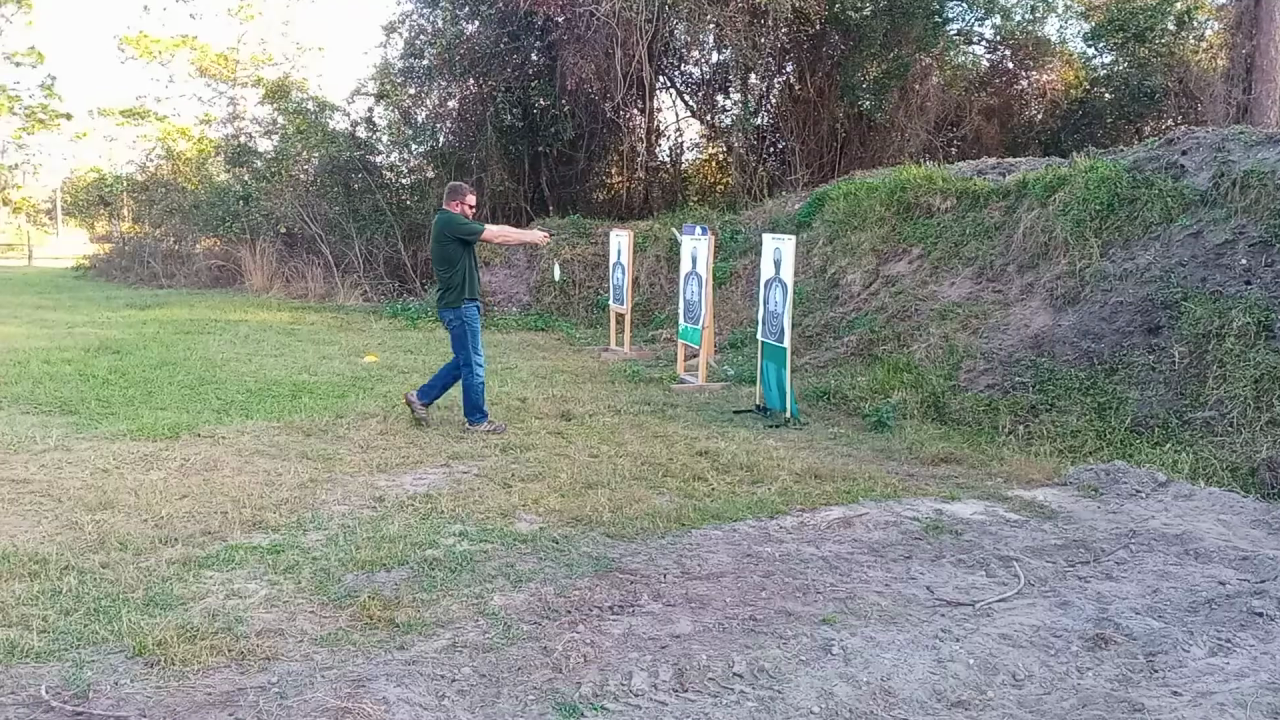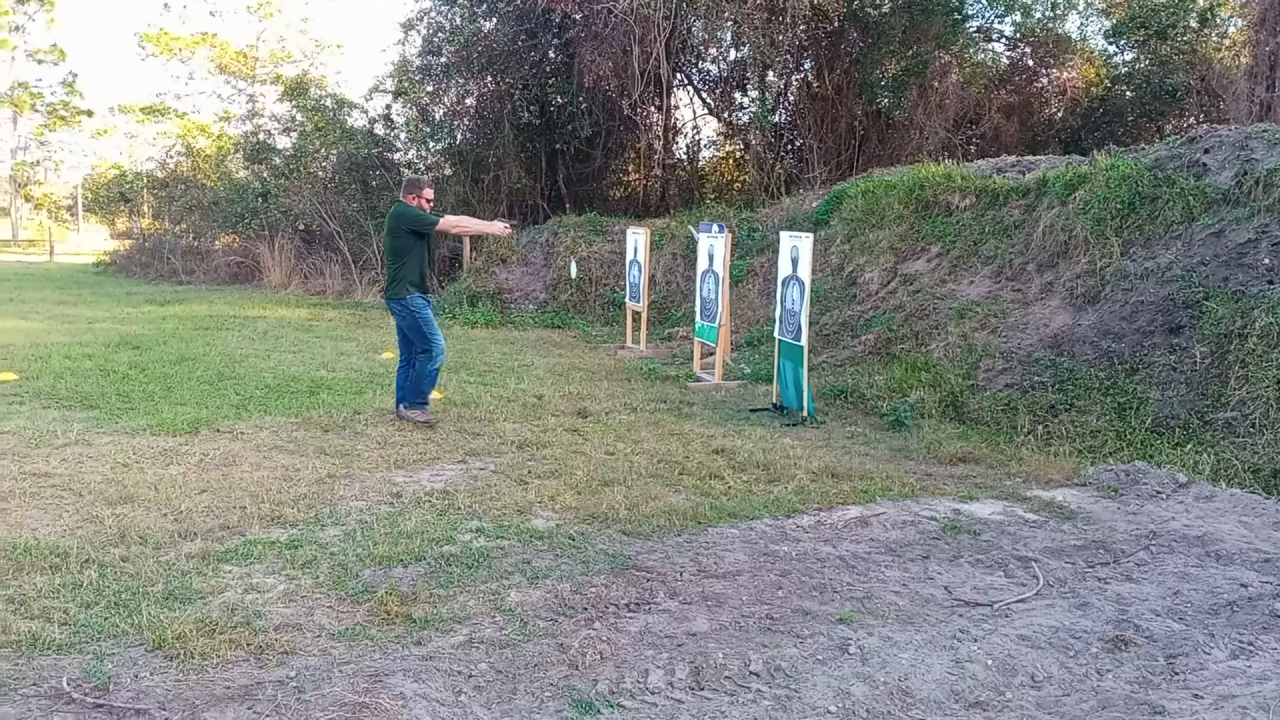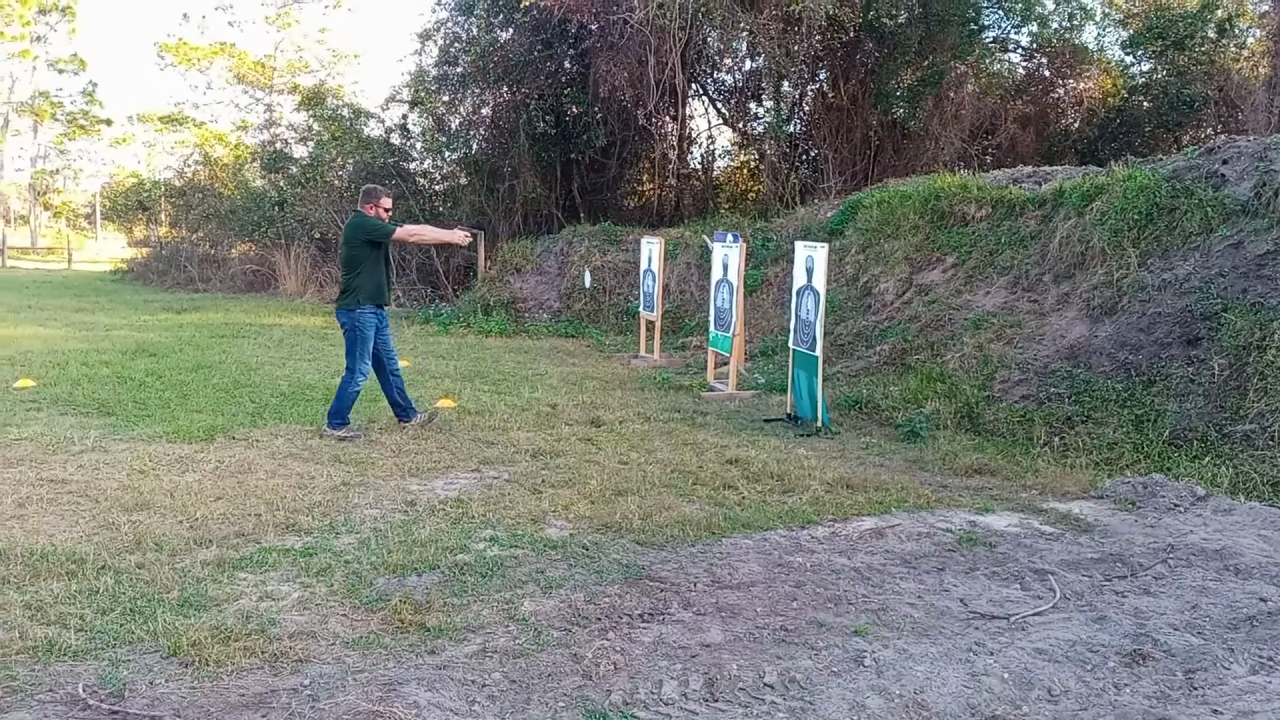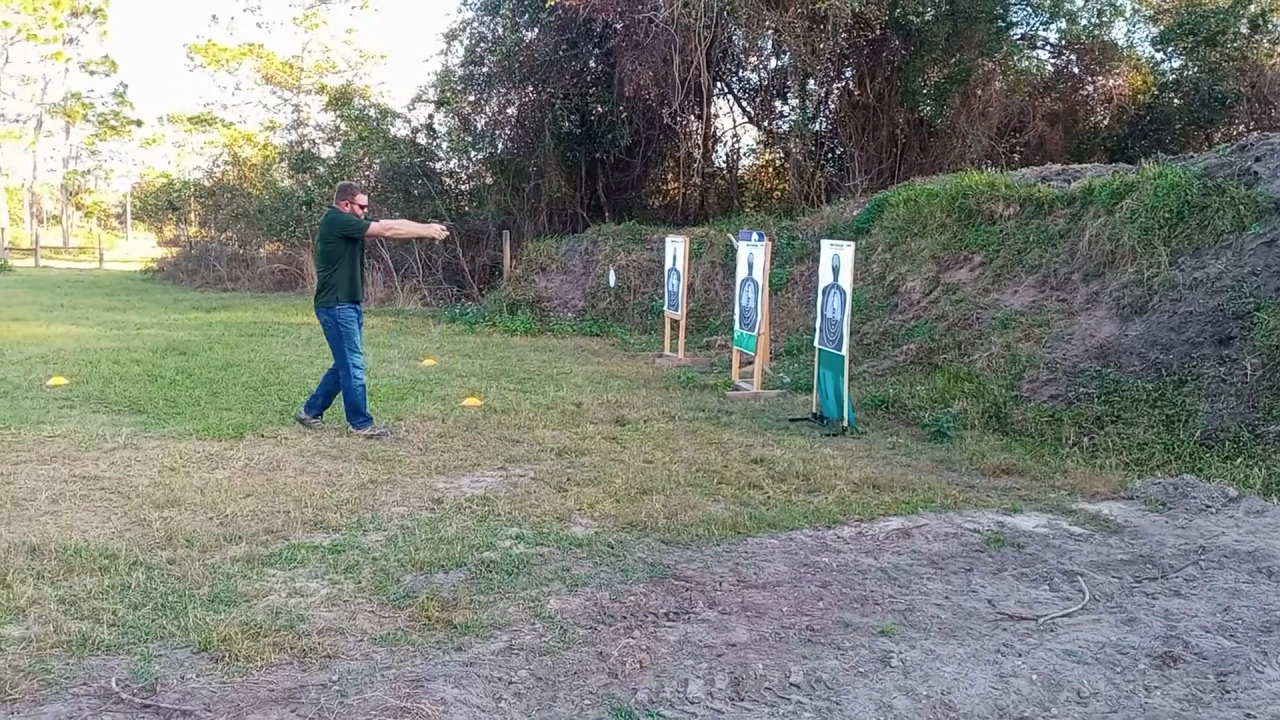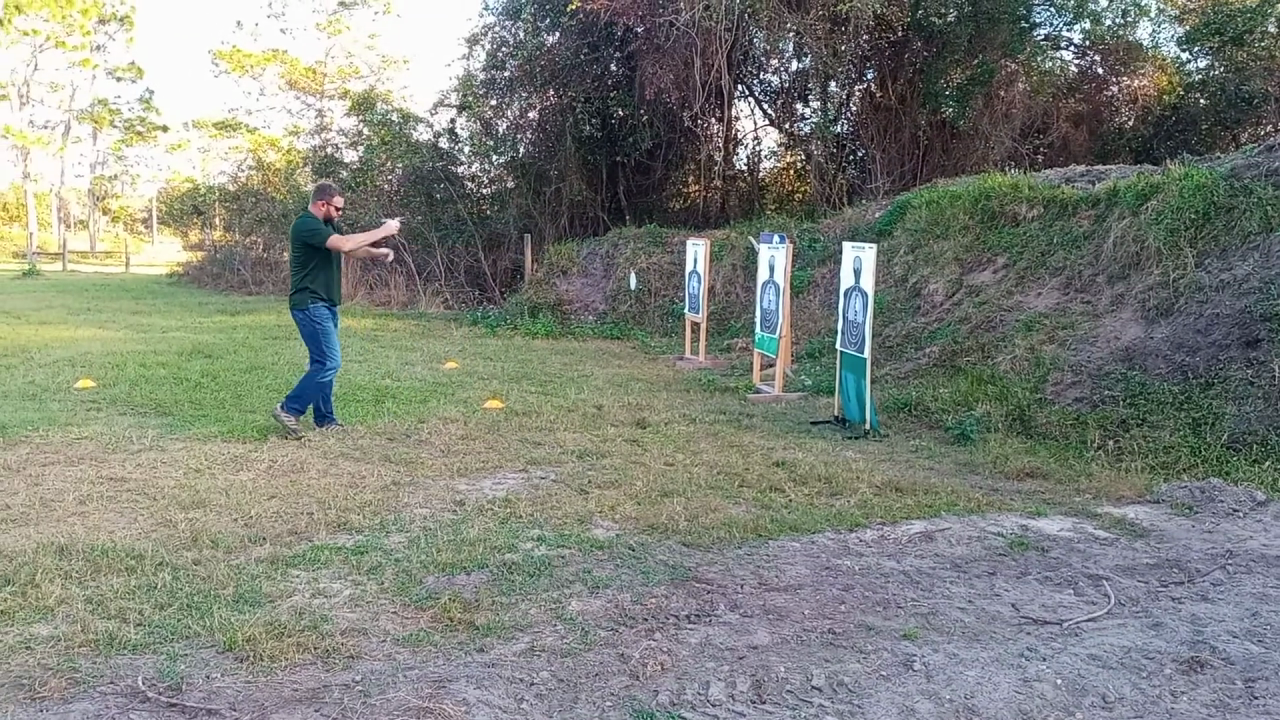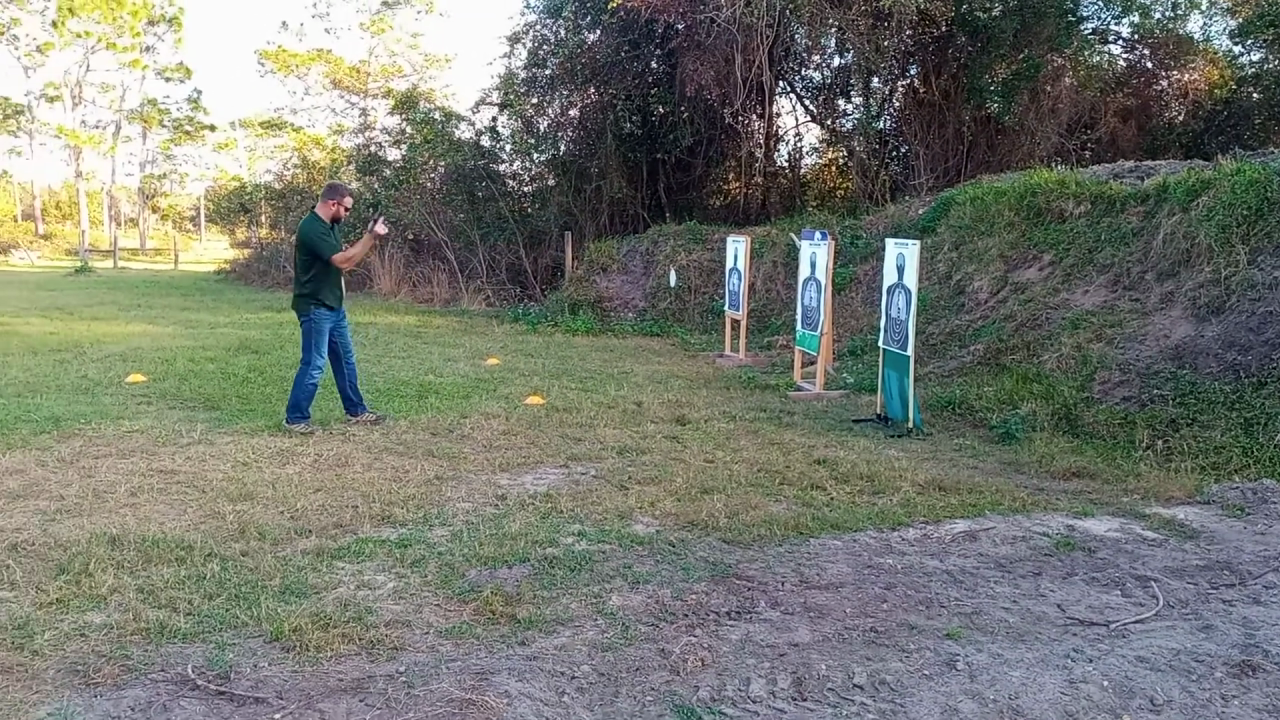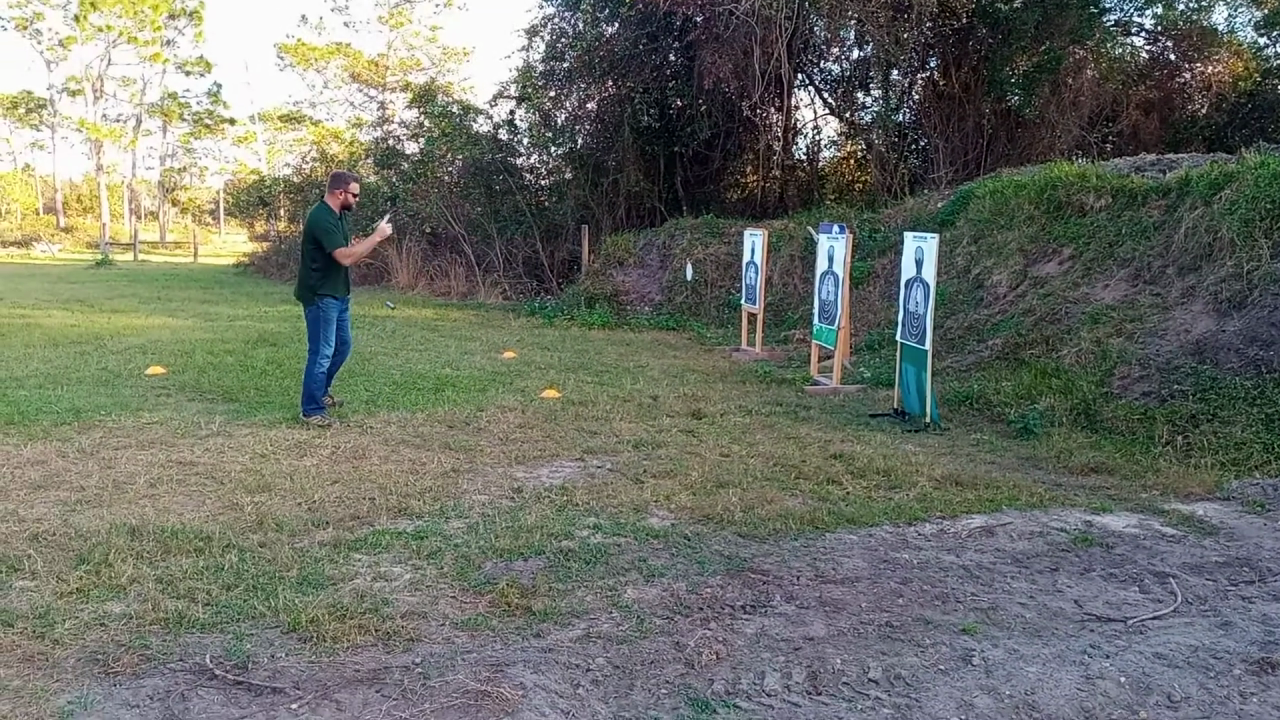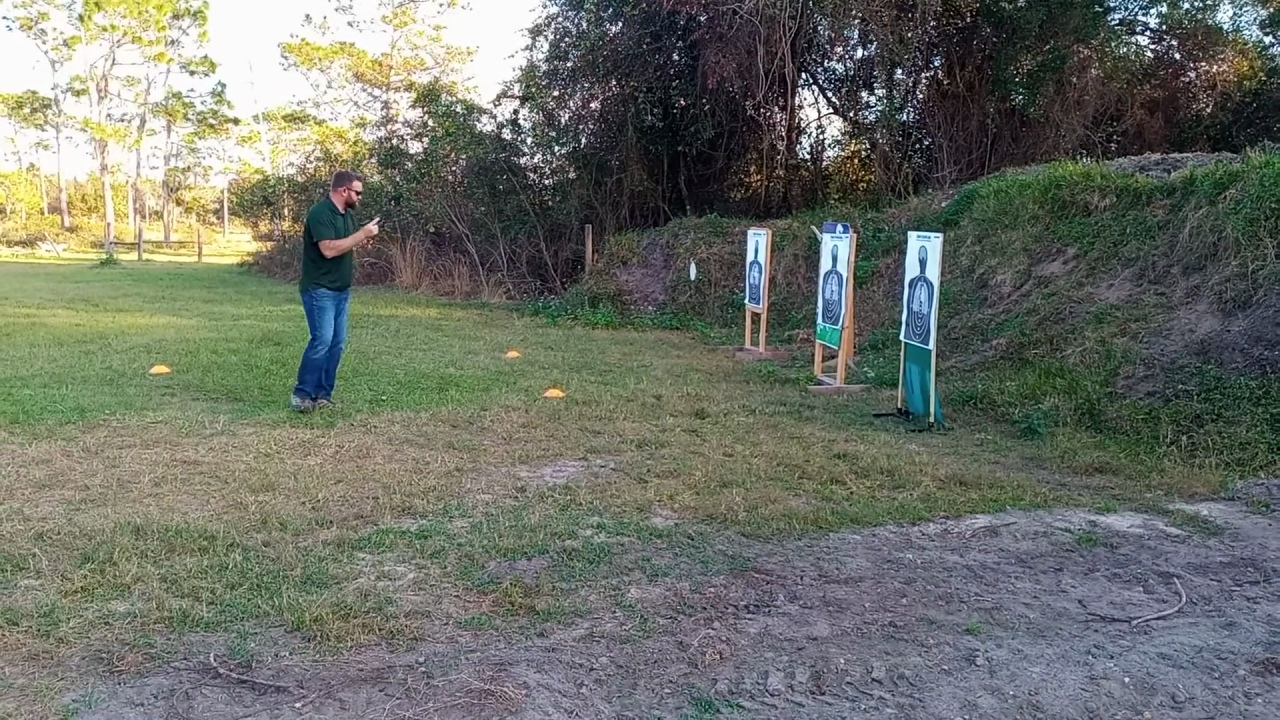
dt=0.4s
person 1, frame 1
left shoulder: (452, 222)
right shoulder: (450, 223)
left elbow: (495, 229)
right elbow: (496, 236)
left wrist: (529, 234)
right wrist: (531, 237)
left hip: (459, 304)
right hip: (459, 305)
left knee: (465, 359)
right knee: (473, 363)
left ankle: (421, 398)
right ankle: (477, 420)
person 1, frame 2
left shoulder: (413, 216)
right shoulder: (404, 215)
left elbow: (454, 219)
right elbow: (452, 227)
left wrist: (491, 225)
right wrist: (491, 229)
left hip: (408, 297)
right hip: (407, 297)
left knee: (411, 356)
right knee: (434, 349)
left ankle: (407, 407)
right ankle: (414, 405)
person 1, frame 3
left shoulder: (374, 226)
right shoulder: (361, 225)
left elbow: (413, 229)
right elbow: (410, 236)
left wrist: (451, 234)
right wrist: (451, 238)
left hip: (373, 309)
right hip: (358, 311)
left knee: (388, 364)
right knee: (358, 370)
left ankle: (407, 415)
right ankle: (335, 424)
person 1, frame 4
left shoulder: (348, 223)
right shoulder: (336, 222)
left elbow: (390, 224)
right elbow: (387, 230)
left wrist: (426, 228)
right wrist: (427, 231)
left hip: (348, 305)
right hip: (336, 307)
left knee: (347, 363)
right knee: (353, 365)
left ankle: (311, 412)
right ankle: (361, 423)
person 1, frame 5
left shoulder: (325, 225)
right shoulder: (306, 226)
left elbow: (348, 248)
right elbow: (344, 244)
left wrist: (377, 252)
right wrist: (381, 231)
left hip: (325, 306)
right hip: (312, 307)
left knee: (322, 362)
right knee: (329, 362)
left ankle: (324, 419)
right ankle: (289, 409)
person 1, frame 6
left shoulder: (330, 225)
right shoulder: (311, 228)
right elbow: (344, 260)
right wrist: (371, 237)
left hip: (332, 306)
right hip: (315, 308)
left knee: (345, 359)
right knee: (314, 365)
left ankle: (356, 410)
right ankle: (295, 418)
person 1, frame 7
left shoulder: (339, 214)
right shoulder: (321, 218)
right elbow: (345, 257)
left wrist: (354, 245)
right wrist: (377, 236)
left hip: (338, 294)
right hip: (320, 296)
left knee: (343, 346)
right knee: (322, 352)
left ankle: (321, 391)
right ankle: (311, 410)
person 1, frame 8
left shoulder: (347, 214)
right shoulder: (320, 213)
right elbow: (328, 249)
left wrist: (361, 240)
right wrist: (362, 235)
left hip: (341, 289)
right hip: (319, 289)
left knee: (336, 344)
right knee: (322, 340)
left ankle: (322, 393)
right ankle: (302, 393)
